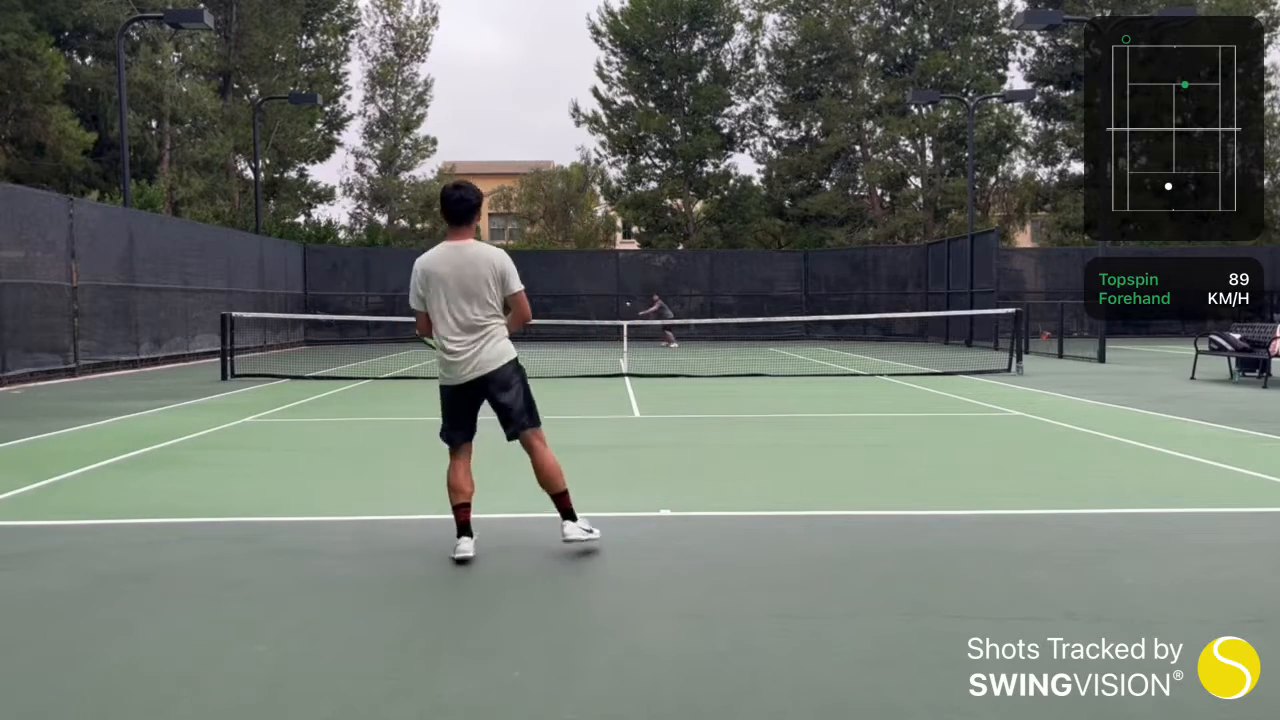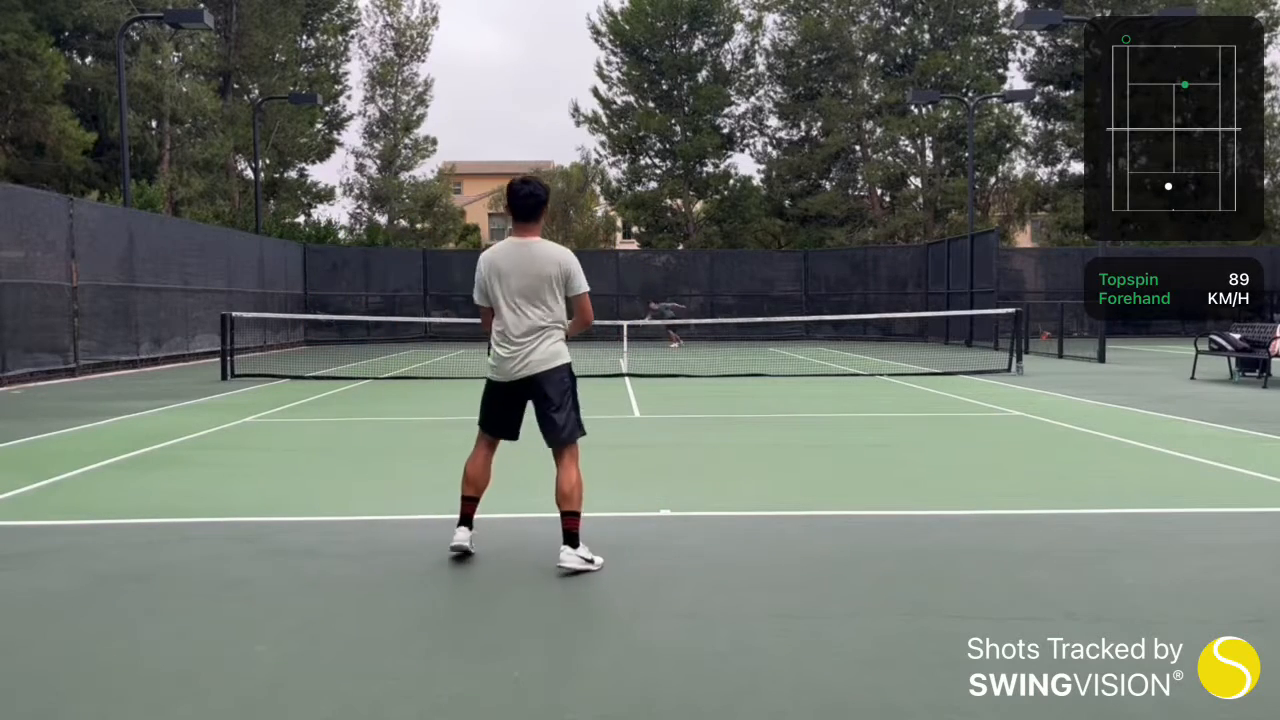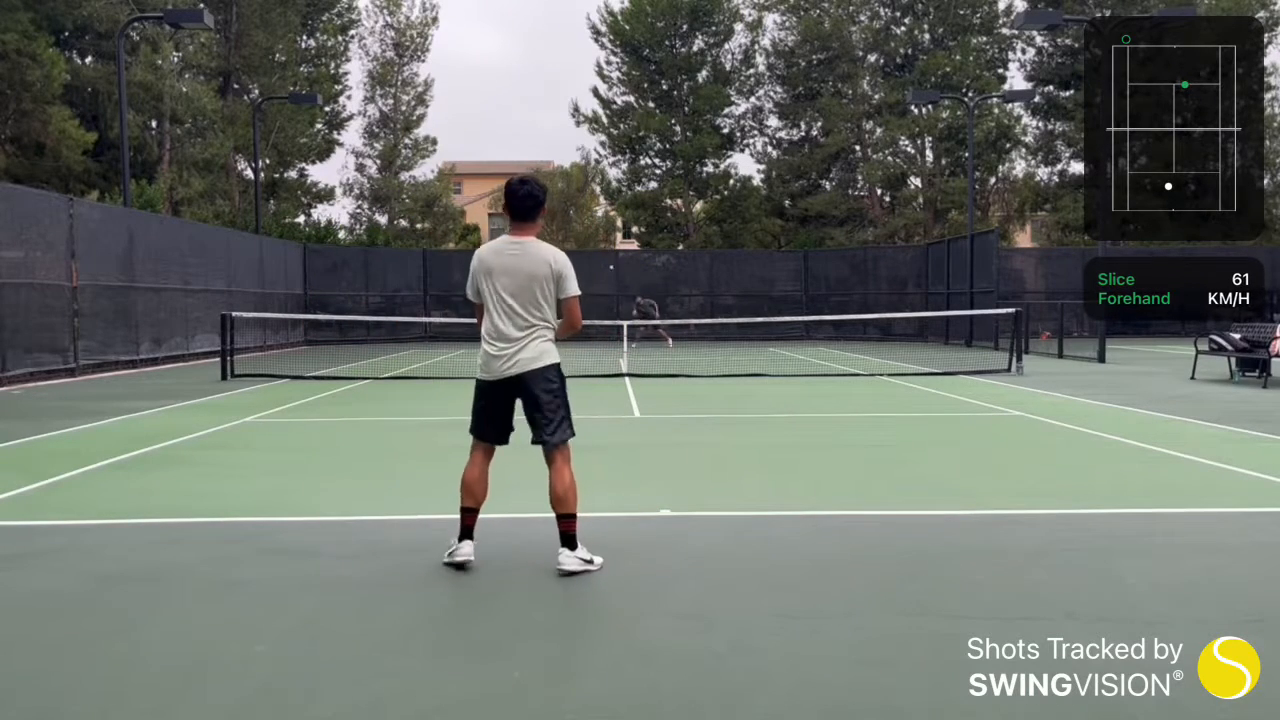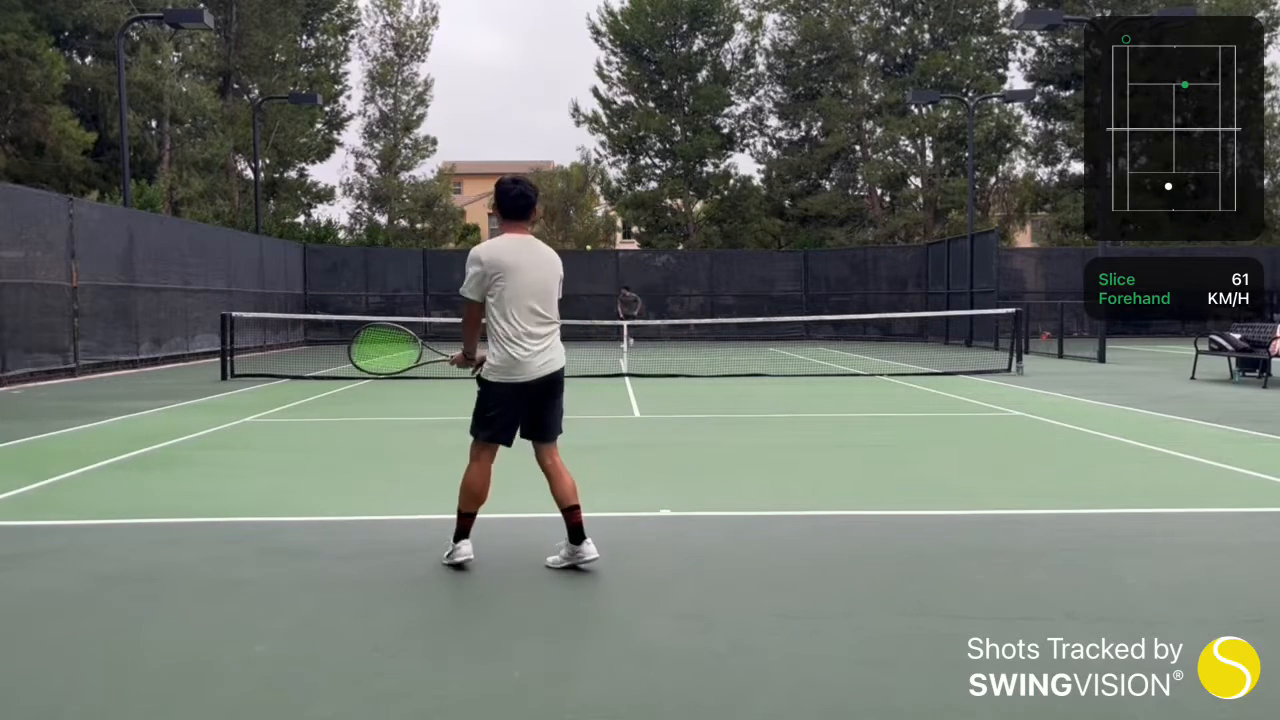
dt=0.4s
person 1, frame 1
left shoulder: (423, 265)
right shoulder: (495, 258)
left elbow: (424, 328)
right elbow: (522, 316)
left hip: (455, 373)
right hip: (499, 364)
left knee: (459, 455)
right knee: (535, 442)
left ankle: (463, 538)
right ankle: (570, 520)
person 1, frame 2
left shoulder: (489, 259)
right shoulder: (562, 257)
left elbow: (487, 323)
right elbow: (585, 318)
left hip: (504, 369)
right hip: (551, 365)
left knee: (485, 444)
right knee: (567, 455)
left ankle: (464, 529)
right ankle: (571, 547)
person 1, frame 3
left shoulder: (482, 256)
right shoulder: (555, 258)
left elbow: (481, 312)
right elbow: (574, 322)
left hip: (493, 368)
right hip: (540, 366)
left knee: (481, 452)
right knee: (559, 456)
left ankle: (464, 542)
right ankle: (570, 549)
person 1, frame 4
left shoulder: (484, 253)
right shoulder: (550, 257)
left elbow: (473, 318)
left wrist: (467, 353)
left hip: (507, 372)
right hip: (550, 367)
left knee: (482, 452)
right knee: (547, 453)
left ankle: (460, 543)
right ankle: (579, 543)
